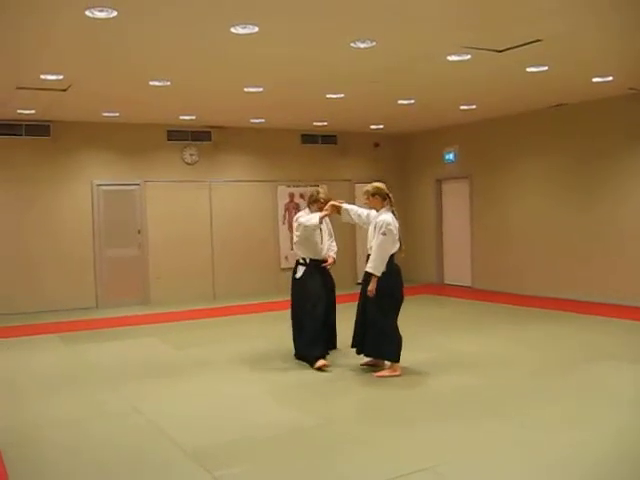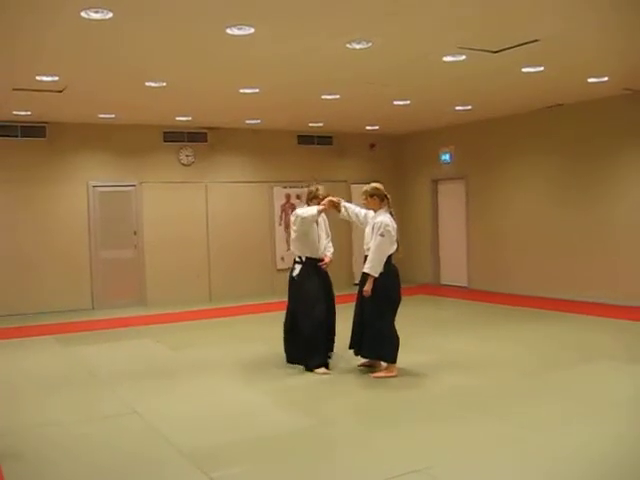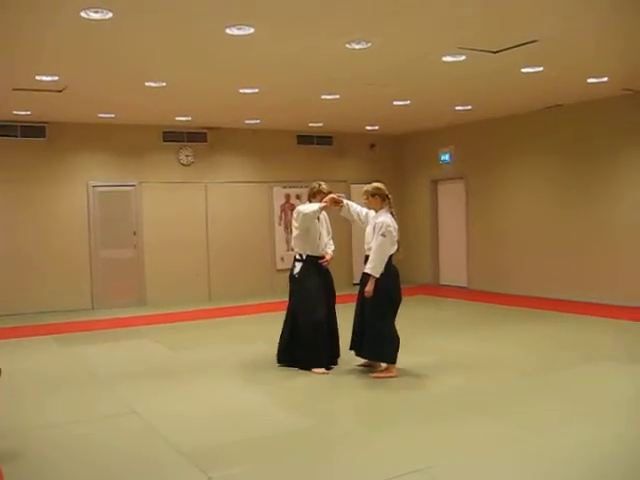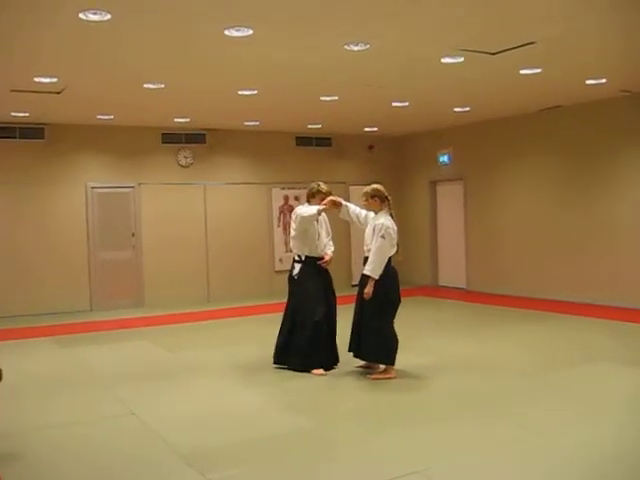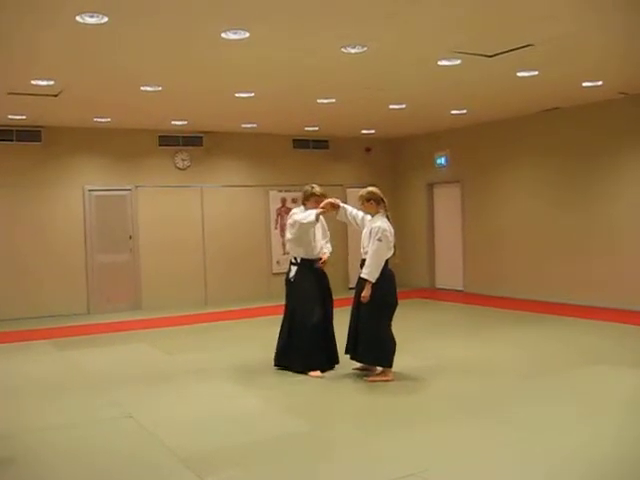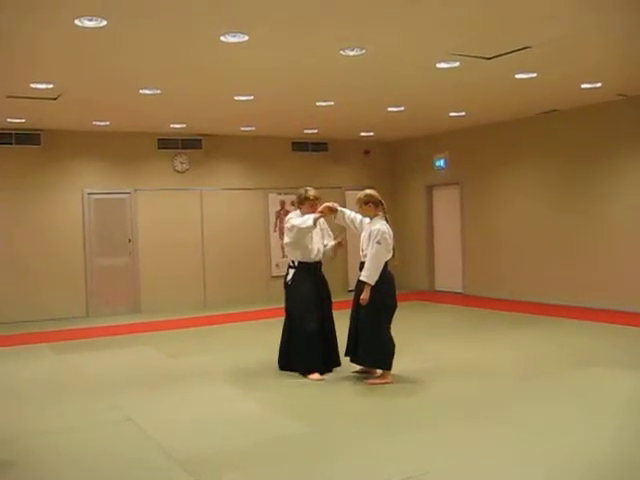
dt=0.2s
person 1, frame 1
left shoulder: (385, 221)
right shoulder: (377, 216)
left elbow: (380, 253)
right elbow: (358, 214)
left wrist: (373, 280)
right wrist: (340, 207)
left hip: (385, 275)
right hip: (379, 272)
left knee: (385, 319)
right knee: (371, 316)
left ankle: (394, 366)
right ankle: (379, 358)
person 1, frame 2
left shoulder: (383, 222)
right shoulder: (374, 216)
left elbow: (378, 254)
right elbow: (356, 213)
left wrist: (369, 281)
right wrist: (339, 204)
left hip: (382, 275)
right hip: (377, 273)
left knee: (382, 320)
right knee: (369, 317)
left ankle: (391, 367)
right ankle: (375, 359)
person 1, frame 3
left shoulder: (384, 222)
right shoulder: (374, 216)
left elbow: (379, 254)
right elbow: (356, 212)
left wrist: (371, 281)
right wrist: (340, 202)
left hip: (383, 276)
right hip: (376, 272)
left knee: (383, 320)
right knee: (369, 317)
left ankle: (390, 367)
right ankle: (375, 360)
person 1, frame 4
left shoulder: (384, 224)
right shoulder: (374, 218)
left elbow: (379, 256)
right elbow: (356, 213)
left wrist: (370, 283)
right wrist: (340, 203)
left hip: (382, 277)
right hip: (375, 274)
left knee: (381, 322)
right knee: (368, 318)
left ankle: (389, 369)
right ankle: (374, 361)
person 1, frame 5
left shoulder: (380, 226)
right shoulder: (371, 220)
left elbow: (376, 259)
right elbow: (353, 215)
left wrist: (368, 286)
right wrist: (337, 206)
left hip: (379, 280)
right hip: (372, 276)
left knee: (378, 324)
right knee: (365, 321)
left ankle: (386, 371)
right ankle: (371, 363)
person 1, frame 6
left shoulder: (379, 229)
right shoulder: (369, 223)
left elbow: (375, 261)
right elbow: (351, 218)
left wrist: (367, 289)
right wrist: (335, 209)
left hip: (378, 283)
right hip: (371, 279)
left knee: (378, 326)
right knee: (364, 323)
left ankle: (386, 373)
right ankle: (371, 365)
person 2, frame 1
left shoulder: (324, 219)
right shoulder: (301, 218)
left elbow: (331, 240)
right elbow: (307, 225)
left wrist: (332, 256)
right wrist: (323, 214)
left hip: (322, 268)
right hip: (306, 270)
left knee: (327, 308)
right knee: (313, 310)
left ankle: (323, 345)
right ankle: (315, 356)
person 2, frame 2
left shoulder: (322, 218)
right shoulder: (299, 215)
left elbow: (327, 240)
right elbow: (304, 216)
left wrist: (328, 256)
right wrist: (321, 208)
left hip: (319, 268)
right hip: (303, 269)
left knee: (326, 311)
right knee: (311, 314)
left ankle: (321, 350)
right ankle: (314, 361)
person 2, frame 3
left shoulder: (323, 215)
right shoulder: (302, 212)
left elbow: (328, 239)
right elbow: (306, 213)
left wrist: (330, 253)
right wrist: (323, 205)
left hip: (320, 266)
right hip: (304, 267)
left knee: (326, 312)
right knee: (311, 313)
left ankle: (324, 355)
right ankle: (313, 360)
person 2, frame 4
left shoulder: (322, 216)
right shoulder: (300, 213)
left elbow: (328, 240)
right elbow: (305, 216)
left wrist: (329, 254)
right wrist: (322, 207)
left hip: (320, 267)
right hip: (303, 268)
left knee: (327, 312)
right knee: (309, 314)
left ankle: (324, 356)
right ankle: (311, 361)
person 2, frame 5
left shoulder: (318, 218)
right shoulder: (296, 215)
left elbow: (324, 240)
right elbow: (302, 222)
left wrist: (326, 254)
right wrist: (321, 211)
left hip: (317, 269)
right hip: (300, 270)
left knee: (323, 315)
right knee: (306, 316)
left ankle: (322, 358)
right ankle: (309, 363)
person 2, frame 6
left shoulder: (318, 220)
right shoulder: (292, 219)
left elbow: (325, 243)
right elbow: (300, 227)
left wrist: (334, 246)
right wrist: (318, 215)
left hip: (316, 271)
right hip: (299, 274)
left knee: (323, 317)
right knee: (305, 320)
left ankle: (323, 361)
right ankle: (309, 366)
